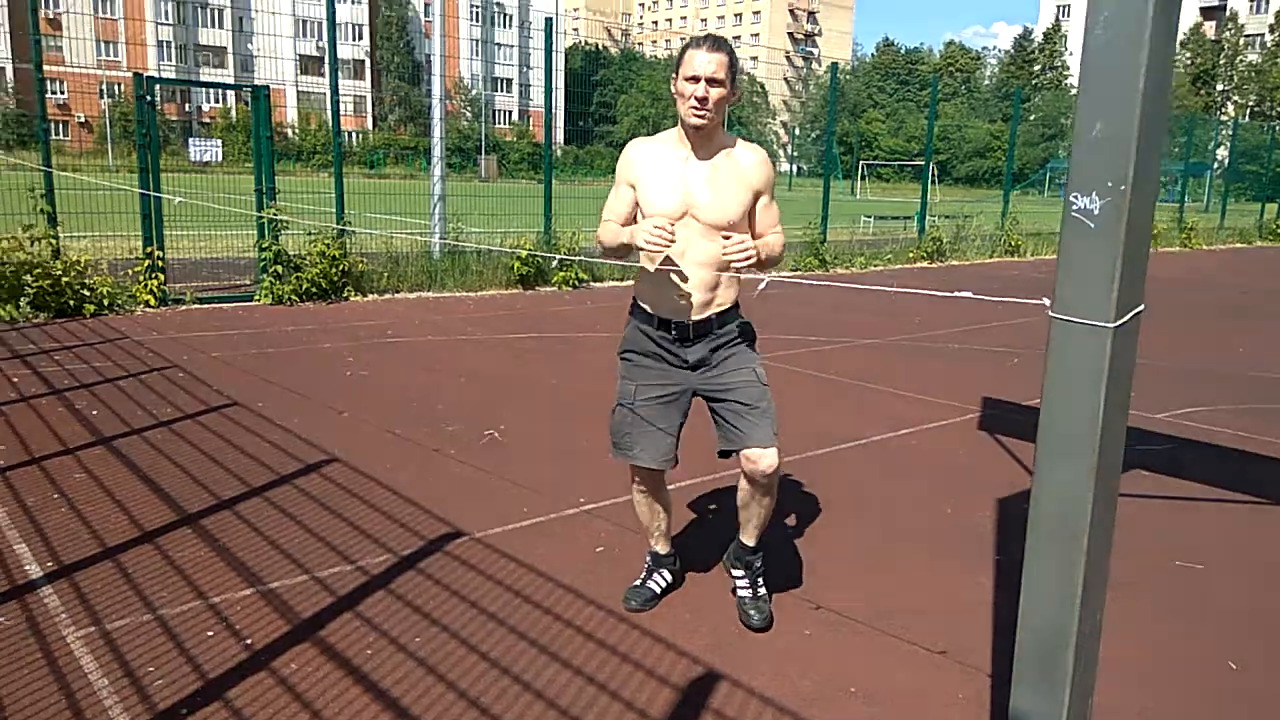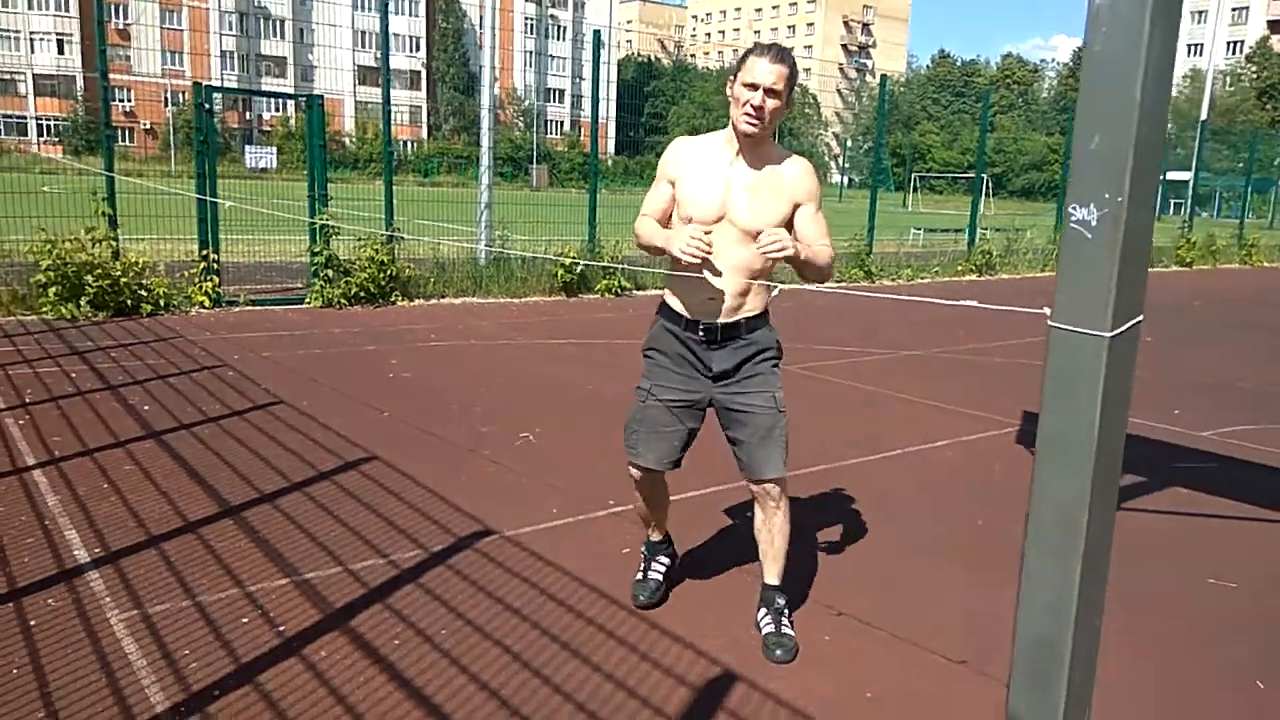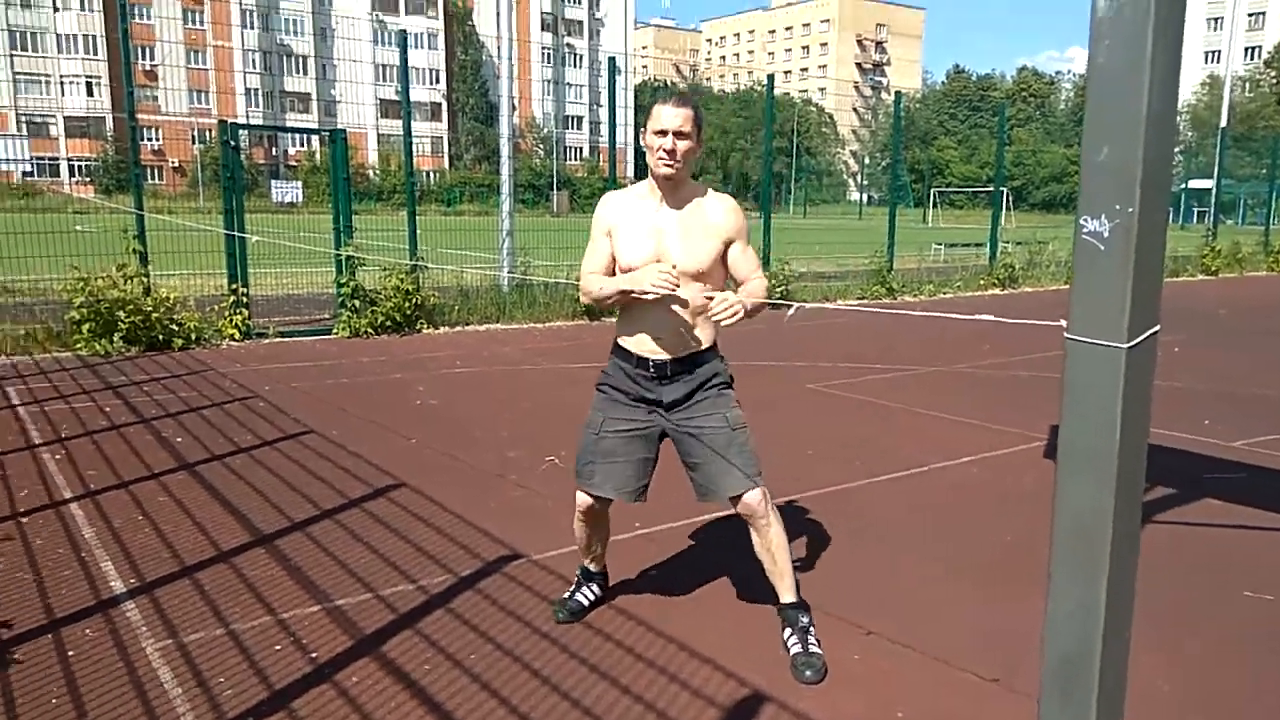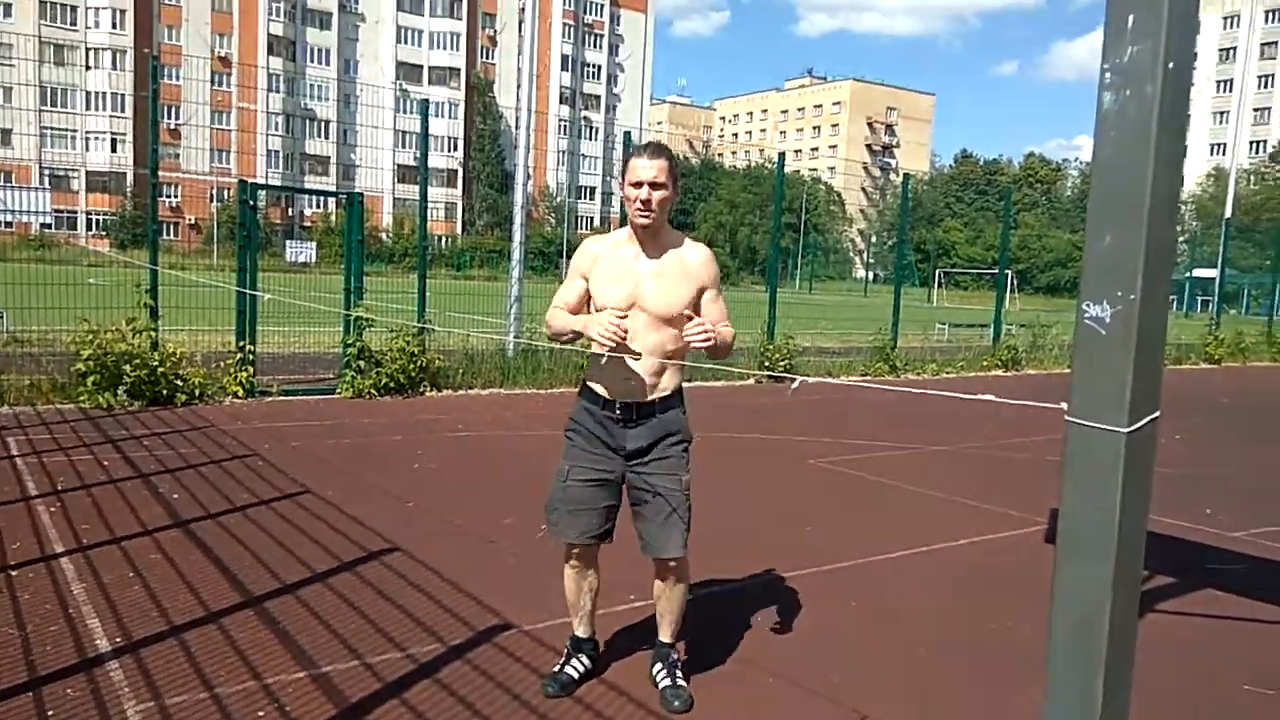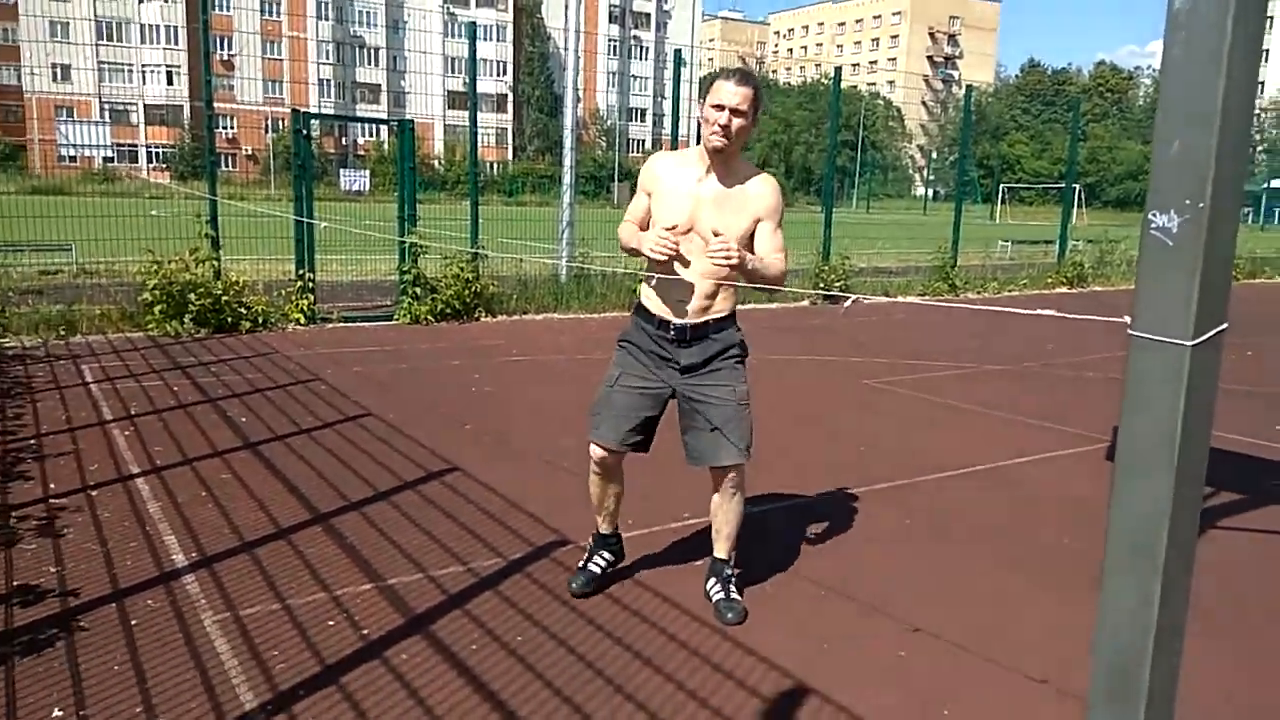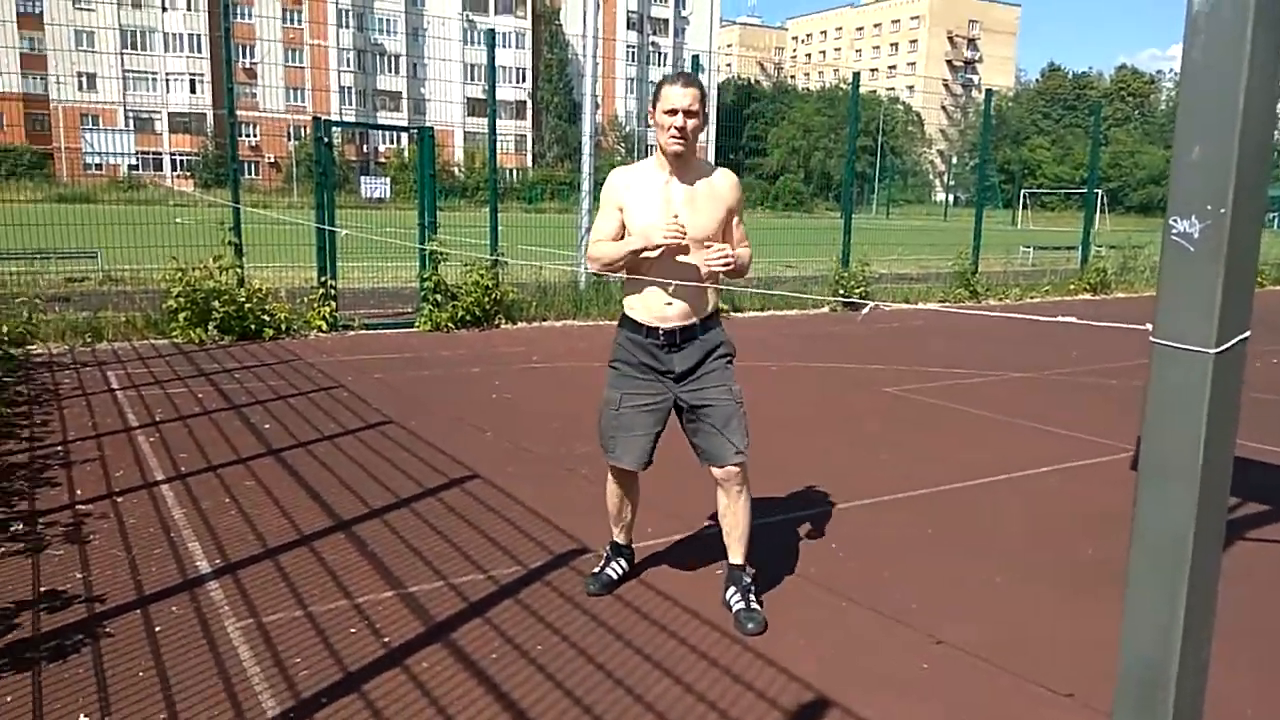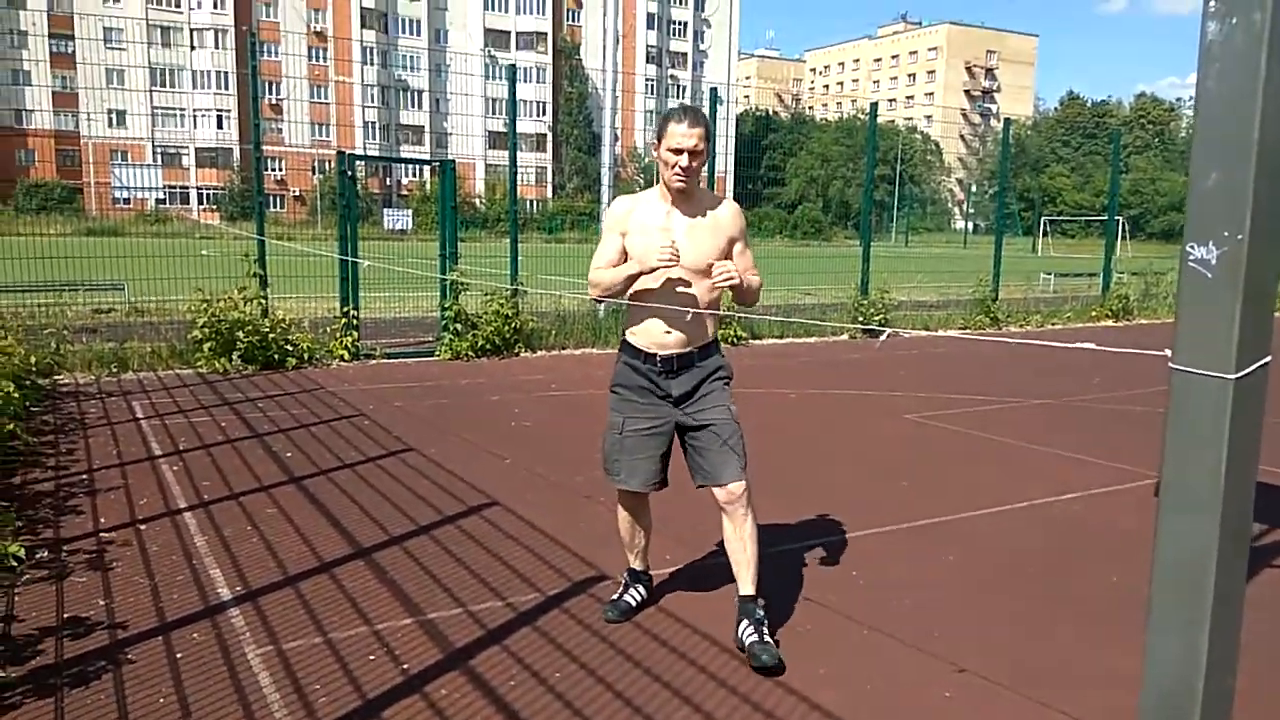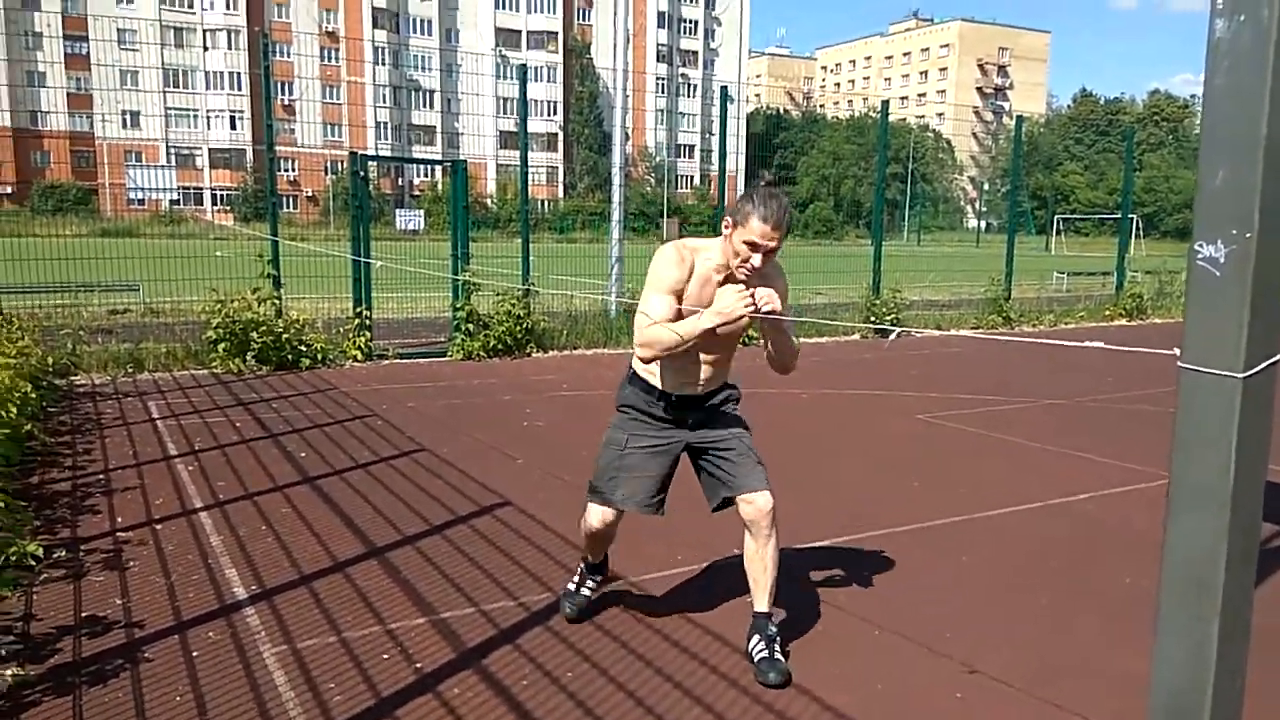
dt=0.4s
person 1, frame 1
left shoulder: (752, 162)
right shoulder: (639, 155)
left elbow: (773, 239)
right elbow: (606, 232)
left wrist: (757, 250)
right wrist: (634, 235)
left hip: (724, 337)
right hip: (651, 337)
left knee: (762, 464)
right knee: (645, 467)
left ankle: (746, 557)
right ankle: (662, 561)
person 1, frame 2
left shoulder: (797, 175)
right shoulder: (683, 153)
left elbow: (824, 264)
right elbow: (643, 225)
left wrist: (797, 251)
right wrist: (668, 239)
left hip: (749, 345)
right hip: (676, 337)
left knee: (768, 484)
right knee: (643, 465)
left ankle: (773, 601)
right ankle: (659, 551)
person 1, frame 3
left shoulder: (723, 211)
right shoulder: (615, 206)
left elbow: (755, 282)
right elbow: (588, 290)
left wrist: (742, 302)
right wrist: (630, 280)
left hip: (699, 377)
right hip: (628, 376)
left knee: (753, 501)
right knee: (590, 499)
left ankle: (795, 619)
right ankle: (593, 577)
person 1, frame 4
left shoulder: (698, 261)
right shoulder: (593, 252)
left elbow: (725, 338)
right elbow: (553, 321)
left wrist: (711, 338)
right wrist: (584, 325)
left hip: (661, 423)
right hip: (596, 417)
left knee: (670, 558)
right knee: (577, 546)
left ankle: (667, 657)
right ankle: (583, 648)
person 1, frame 5
left shoulder: (763, 190)
right shoulder: (660, 168)
left elbow: (778, 274)
right elbow: (626, 231)
left wrist: (745, 263)
right wrist: (641, 241)
left hip: (715, 345)
right hip: (648, 337)
left knee: (728, 470)
right knee: (603, 451)
left ankle: (720, 572)
right ankle: (605, 545)
person 1, frame 6
left shoulder: (724, 184)
right shoulder: (623, 182)
left elbow: (743, 251)
right elbow: (594, 257)
left wrist: (732, 260)
right wrist: (640, 241)
left hip: (703, 344)
right hip: (638, 344)
left knee: (731, 469)
right knee: (622, 464)
left ankle: (738, 579)
right ankle: (620, 552)
person 1, frame 7
left shoulder: (727, 214)
right shoulder: (625, 210)
left elbow: (754, 290)
right elbow: (596, 284)
left wrist: (738, 282)
right wrist: (639, 266)
left hip: (703, 370)
right hip: (639, 370)
left knee: (732, 492)
right knee: (631, 489)
left ankle: (750, 613)
right ankle: (638, 578)
person 1, frame 8
left shoulder: (769, 277)
right shoulder: (678, 259)
left elbow: (785, 364)
right elbow: (647, 344)
left wrist: (775, 323)
right wrist: (715, 316)
left hip: (714, 404)
right hip: (650, 402)
left knee: (760, 508)
right knee: (599, 518)
left ankle: (762, 630)
right ankle: (592, 569)
